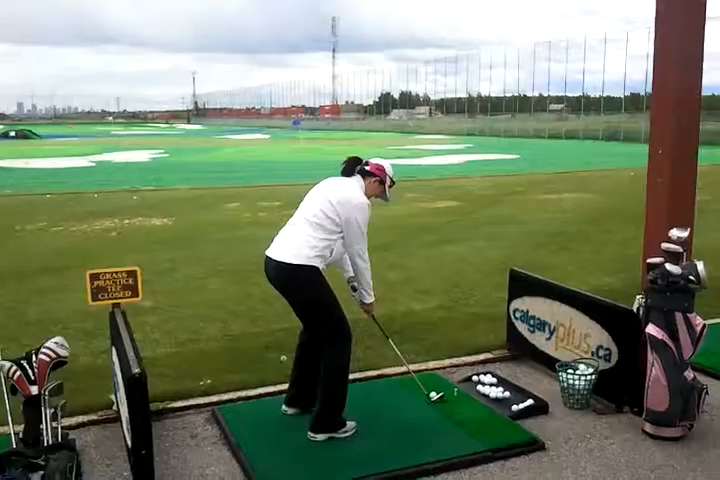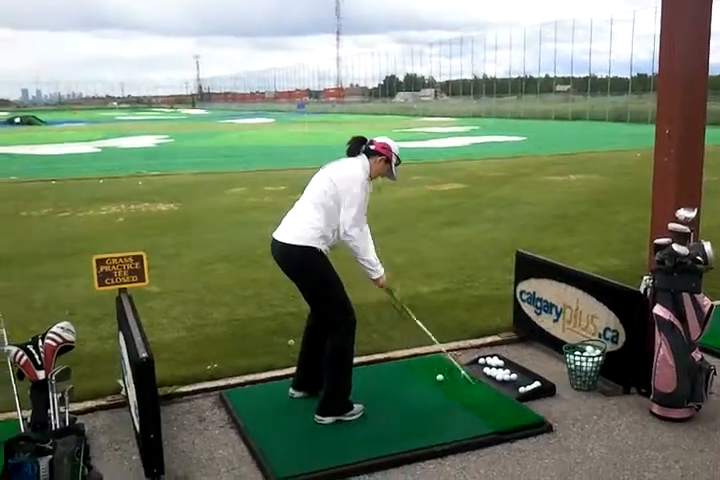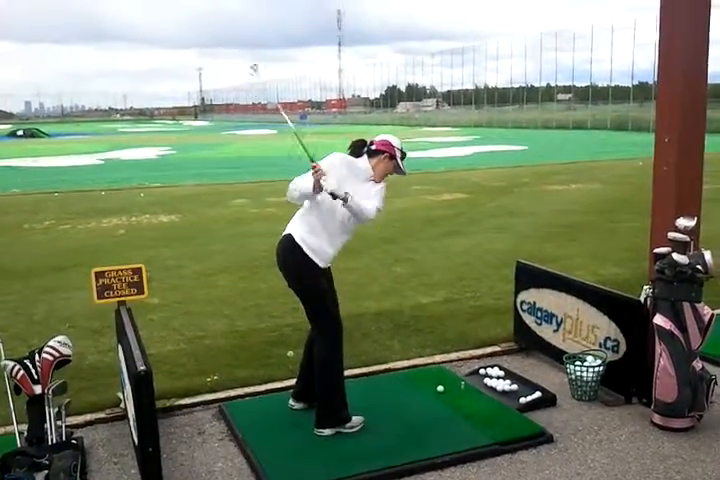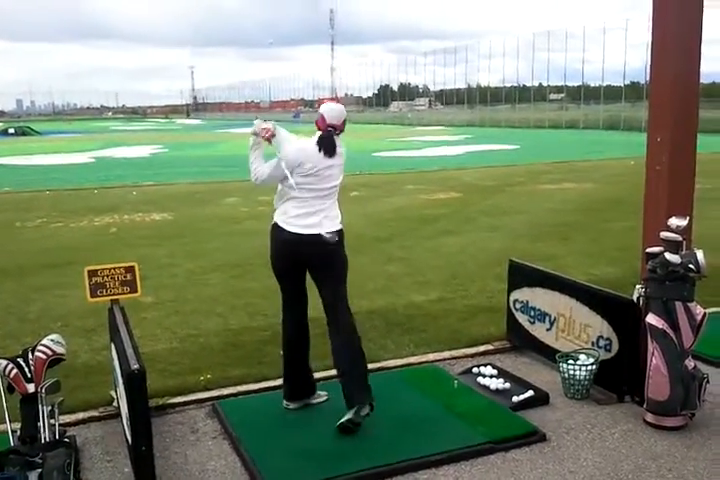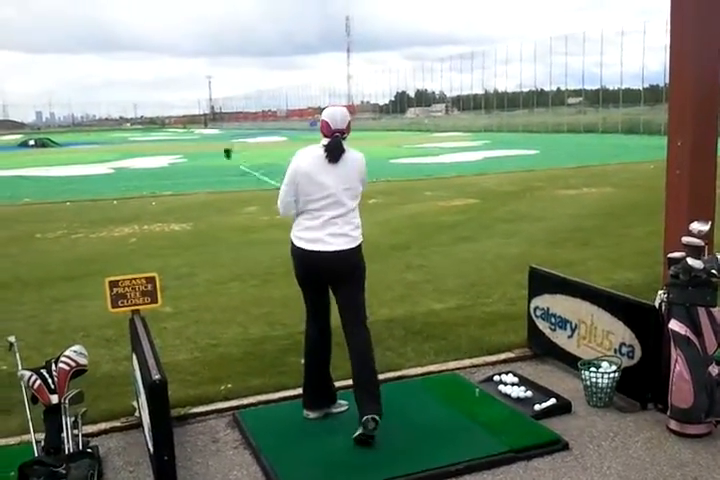
dt=0.7s
person 1, frame 1
left shoulder: (334, 184)
right shoulder: (357, 202)
right elbow: (358, 253)
left wrist: (351, 279)
right wrist: (366, 296)
left hip: (276, 261)
right hip: (298, 269)
left knee: (316, 328)
right knee: (338, 336)
left ankle: (298, 399)
right ankle: (326, 423)
person 1, frame 2
left shoulder: (349, 171)
right shoulder: (355, 175)
left elbow: (359, 225)
right elbow: (348, 231)
left wrist: (375, 263)
right wrist: (375, 270)
left hip: (288, 245)
right hip: (302, 249)
left knee: (324, 311)
right knee: (342, 319)
left ankle: (305, 383)
right ankle: (333, 406)
person 1, frame 3
left shoulder: (377, 188)
right shoulder: (340, 163)
left elbow: (366, 212)
right elbow: (294, 193)
left wrist: (340, 192)
right wrist: (314, 184)
left hip: (318, 258)
right hip: (297, 250)
left knee: (324, 322)
right knee: (329, 328)
left ankle: (304, 393)
right ankle: (331, 417)
person 1, frame 4
left shoulder: (296, 150)
right shoulder: (338, 151)
left elbow: (260, 177)
left wrist: (258, 139)
right wrist: (272, 131)
left hip: (287, 238)
right hip: (327, 240)
left knee: (294, 313)
right knee: (339, 314)
left ankle: (297, 392)
right ankle: (359, 398)
person 1, frame 5
left shoulder: (302, 159)
right shoulder: (358, 161)
left elbow: (285, 208)
left hip: (306, 252)
right hip: (346, 254)
left knee: (316, 323)
right knee: (356, 327)
left ankle: (316, 401)
right ankle: (369, 410)
